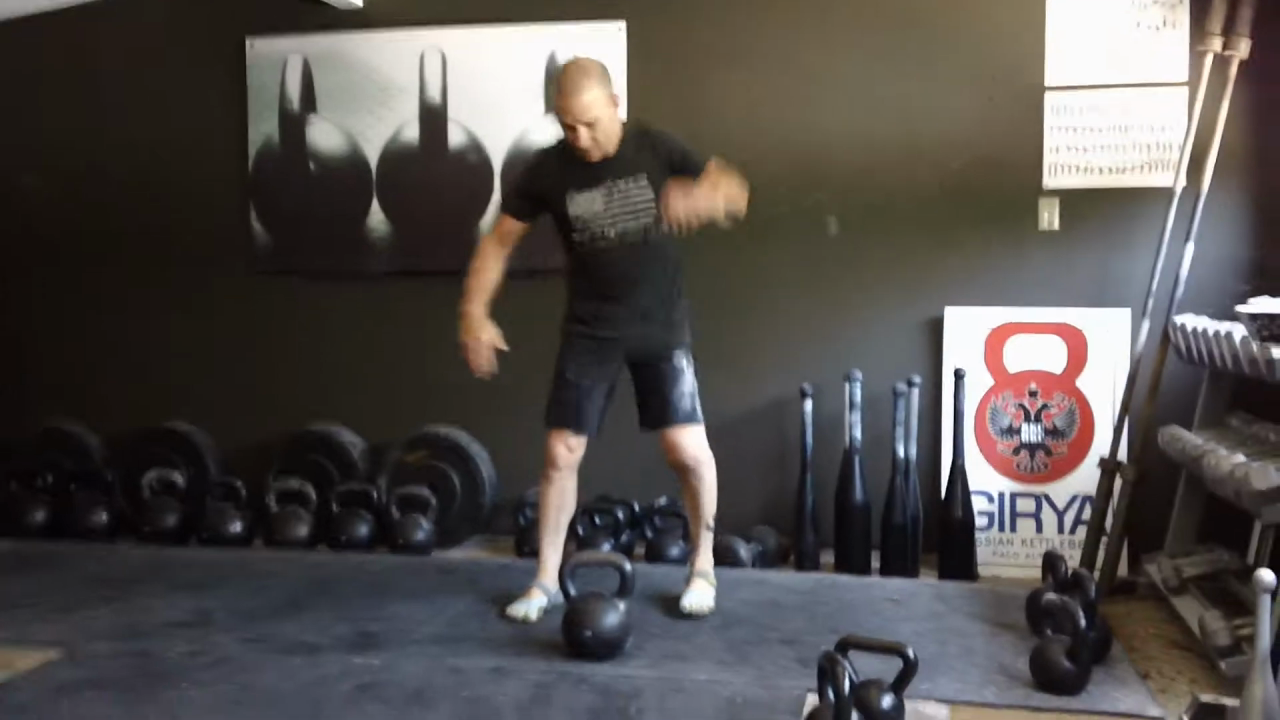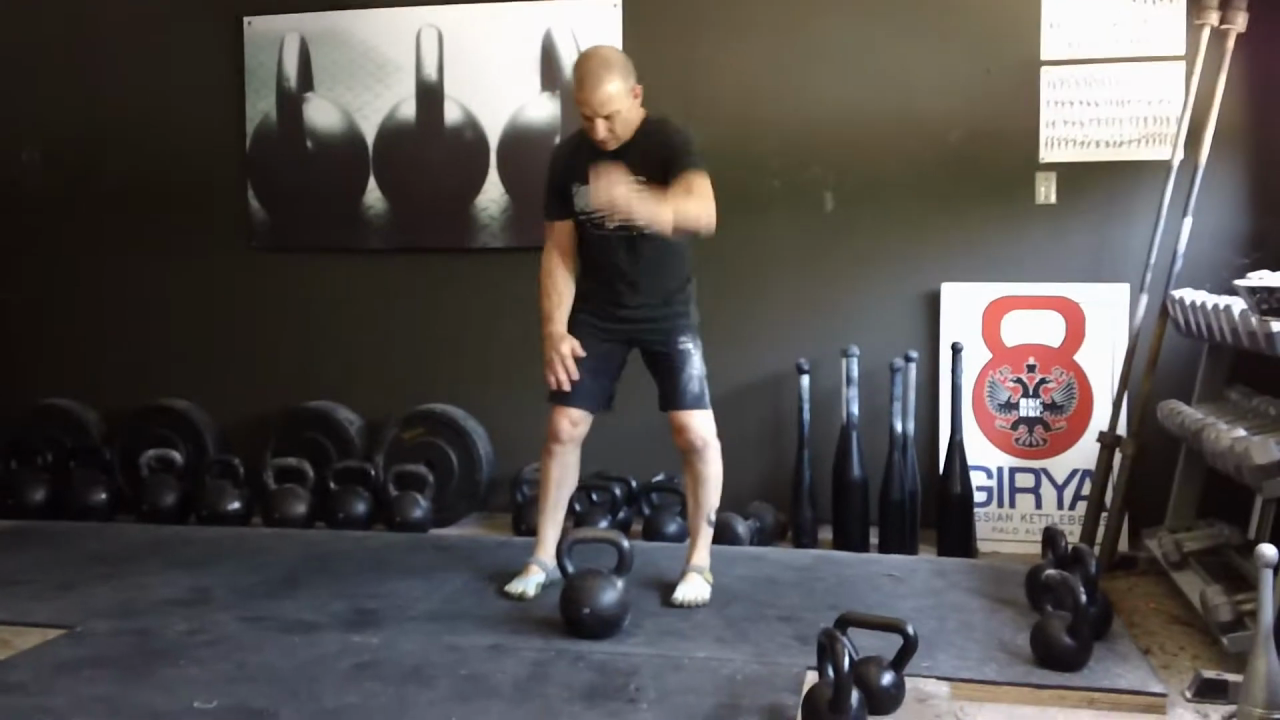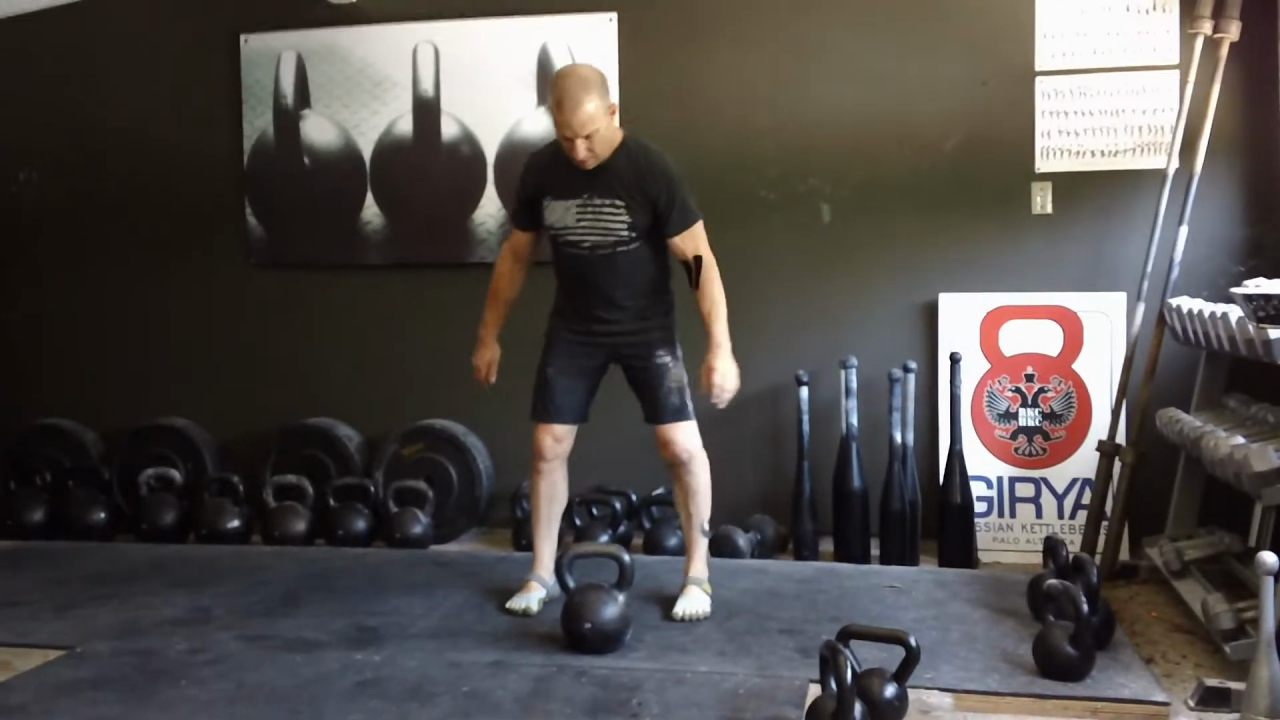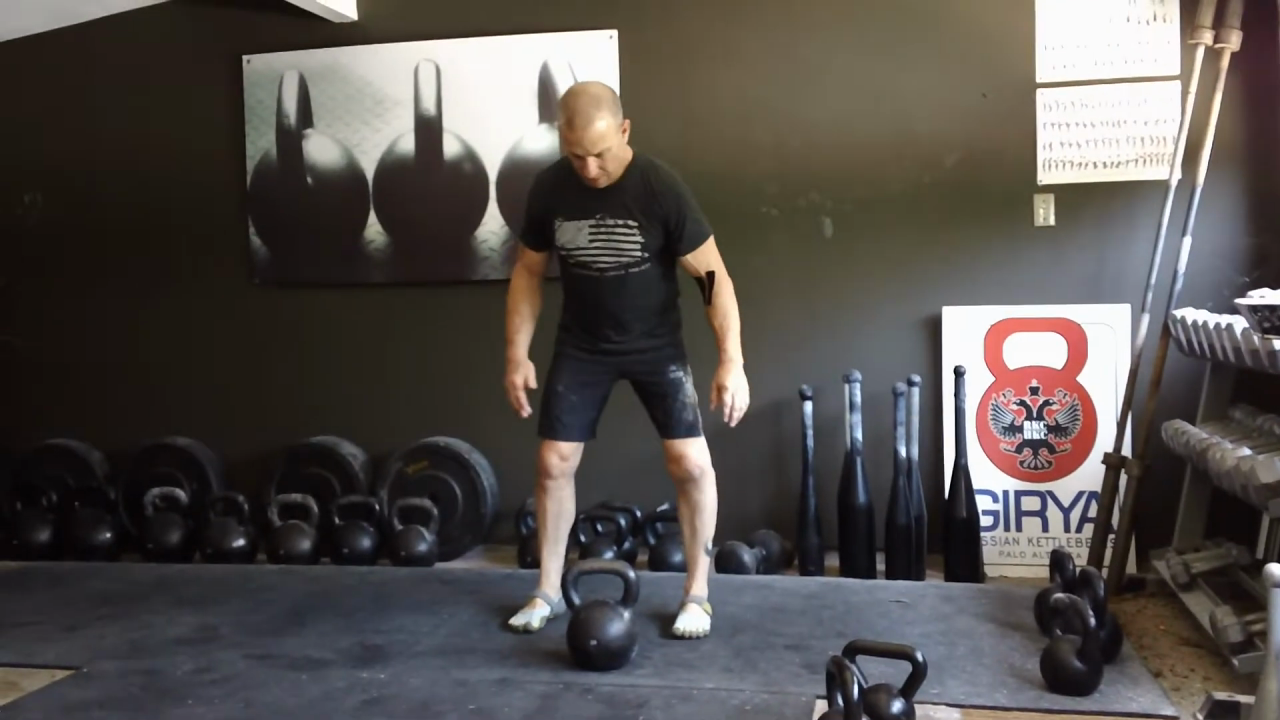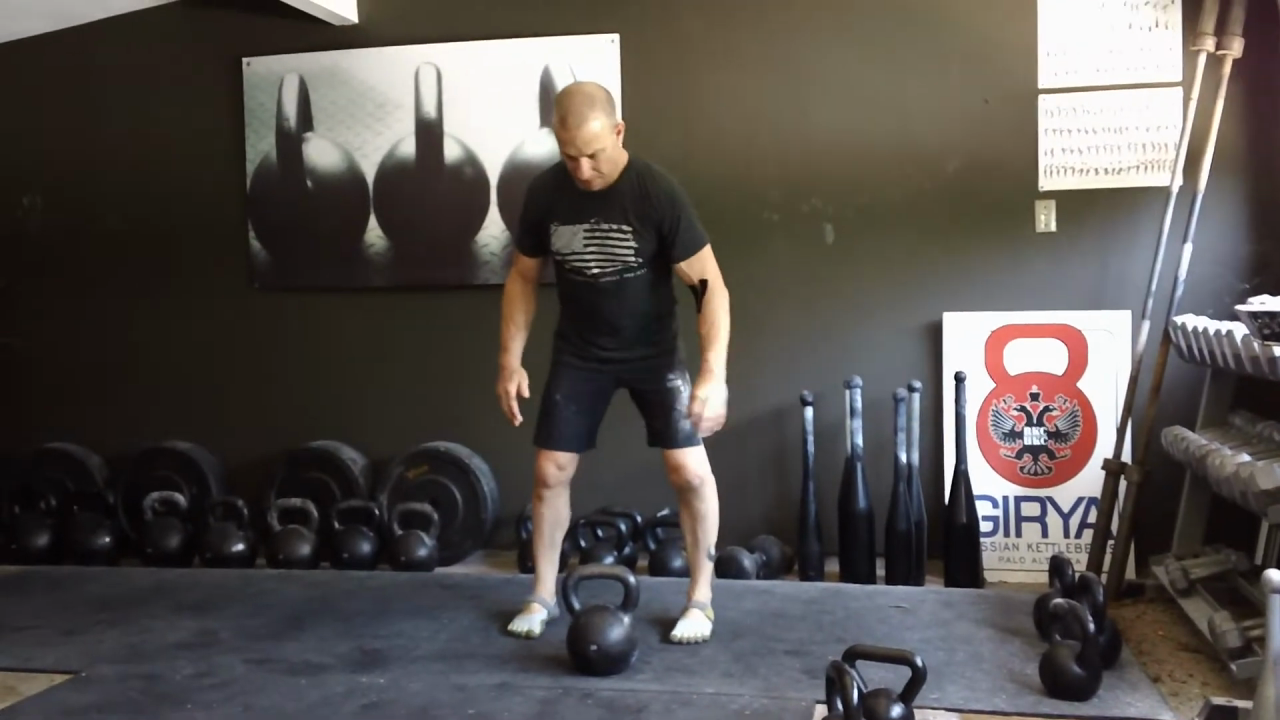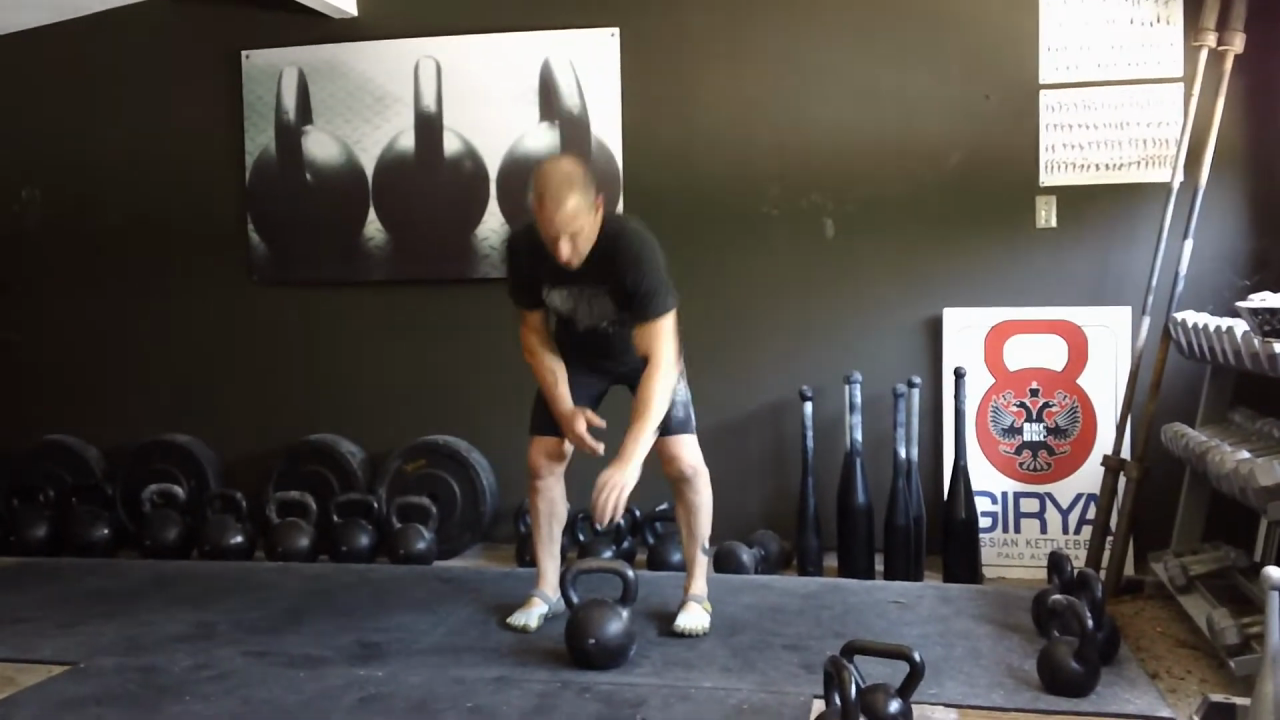
dt=0.4s
person 1, frame 1
left shoulder: (654, 148)
right shoulder: (547, 171)
left elbow: (733, 193)
right elbow: (499, 241)
left wrist: (702, 198)
right wrist: (476, 315)
left hip: (662, 329)
right hip: (591, 332)
left knee: (687, 451)
right knee: (561, 452)
left ankle: (702, 569)
right ankle: (547, 581)
person 1, frame 2
left shoulder: (668, 142)
right shoulder: (567, 157)
left elbow: (701, 213)
right elbow: (558, 251)
left wrist: (636, 202)
right wrist: (556, 332)
left hip: (665, 309)
right hip: (597, 312)
left knee: (695, 433)
right knee: (563, 429)
left ankle: (698, 563)
right ankle: (544, 558)
person 1, frame 3
left shoulder: (651, 171)
right shoulder: (540, 170)
left elbow: (698, 260)
right elbow: (515, 254)
left wrist: (719, 348)
right wrist: (489, 336)
left hip: (647, 328)
right hip: (574, 329)
left knee: (682, 447)
right knee: (547, 446)
left ankle: (696, 576)
right ankle: (542, 574)
person 1, frame 4
left shoulder: (661, 188)
right shoulder: (549, 188)
left elbow: (712, 276)
right elbow: (528, 272)
left wrist: (732, 361)
right wrist: (516, 354)
left hip: (655, 345)
right hip: (580, 347)
left knee: (690, 463)
right knee: (553, 464)
left ankle: (696, 594)
right ankle: (547, 591)
person 1, frame 5
left shoulder: (658, 193)
right shoulder: (544, 193)
left elbow: (710, 287)
right elbow: (522, 278)
left wrist: (713, 374)
right wrist: (509, 361)
left hip: (654, 353)
right hip: (578, 353)
left knee: (690, 472)
right knee: (550, 472)
left ankle: (700, 599)
right ankle: (544, 594)
person 1, frame 6
left shoulder: (633, 248)
right shoulder: (524, 249)
left elbow: (659, 361)
right elbow: (535, 333)
left wrist: (629, 461)
right wrist: (563, 409)
left hip: (649, 347)
right hip: (576, 353)
left knee: (683, 463)
right knee: (542, 462)
left ankle: (696, 594)
right ankle: (547, 591)
